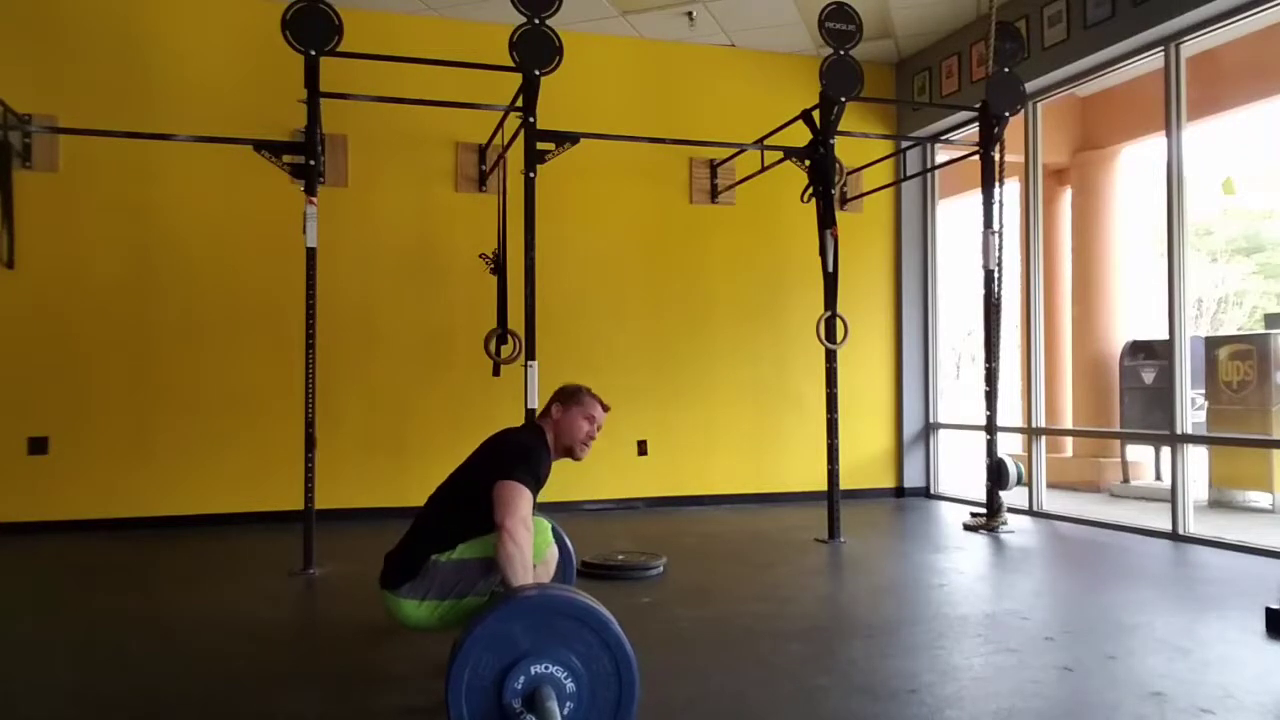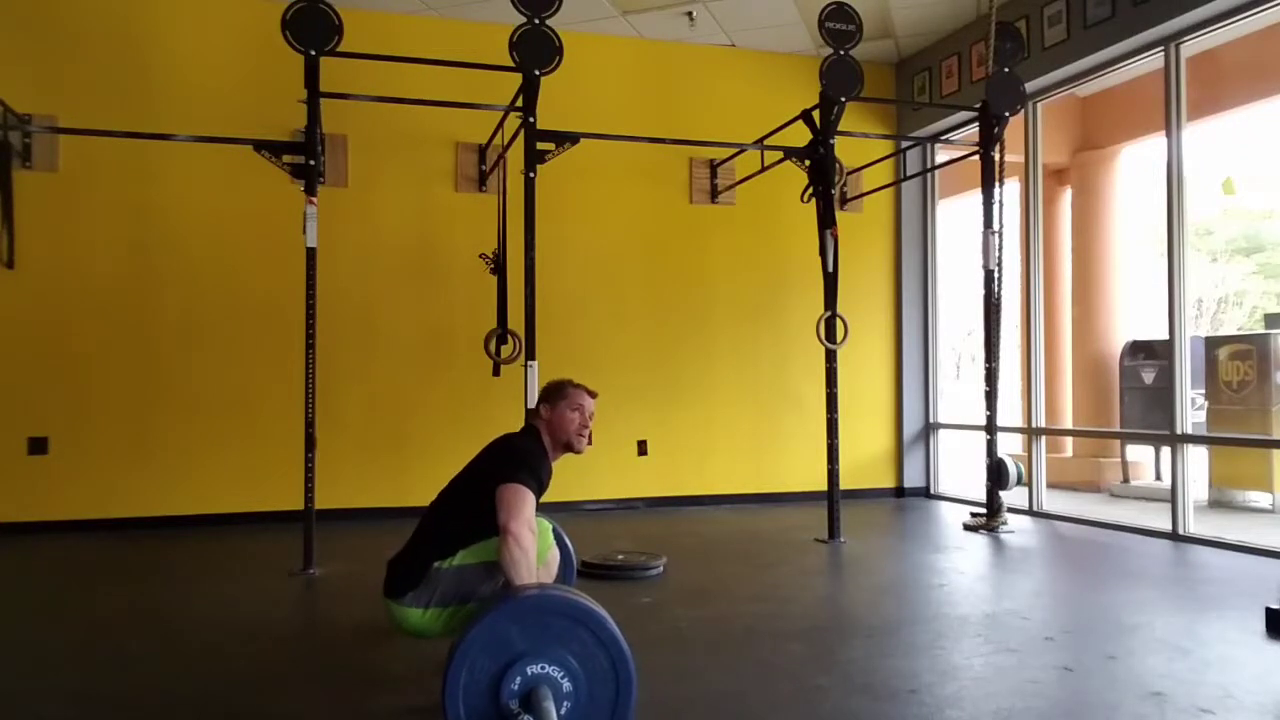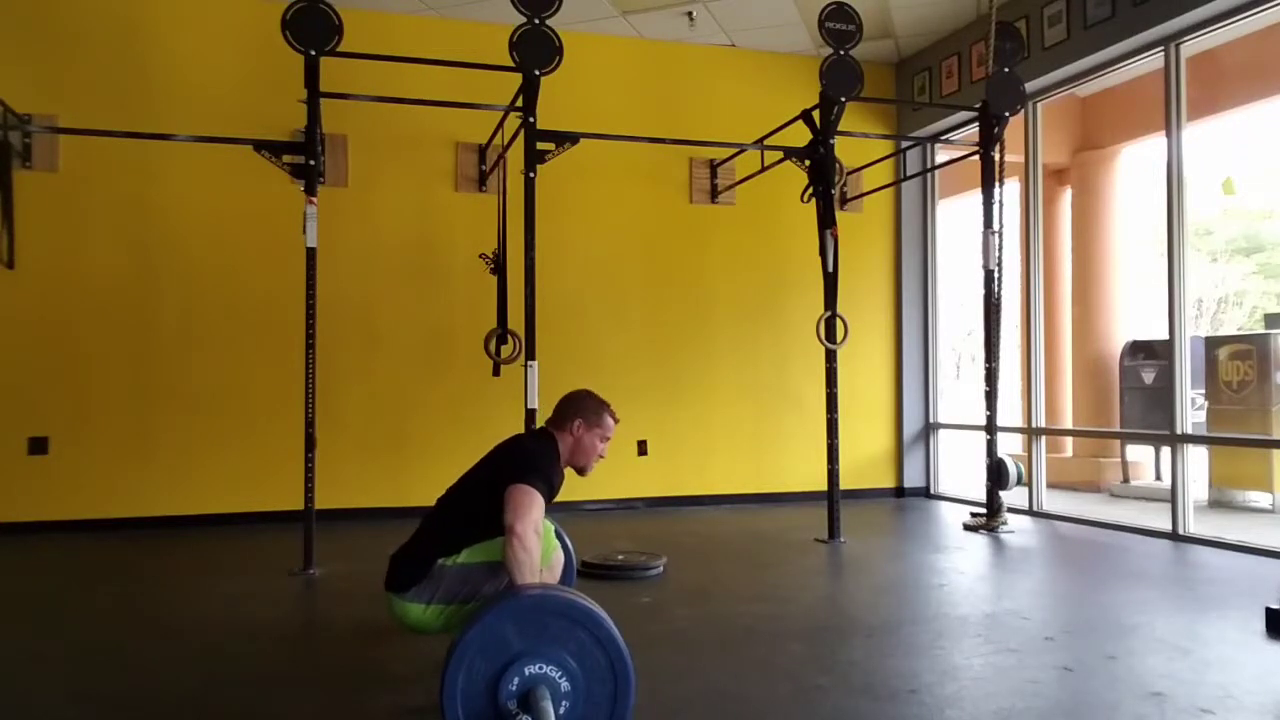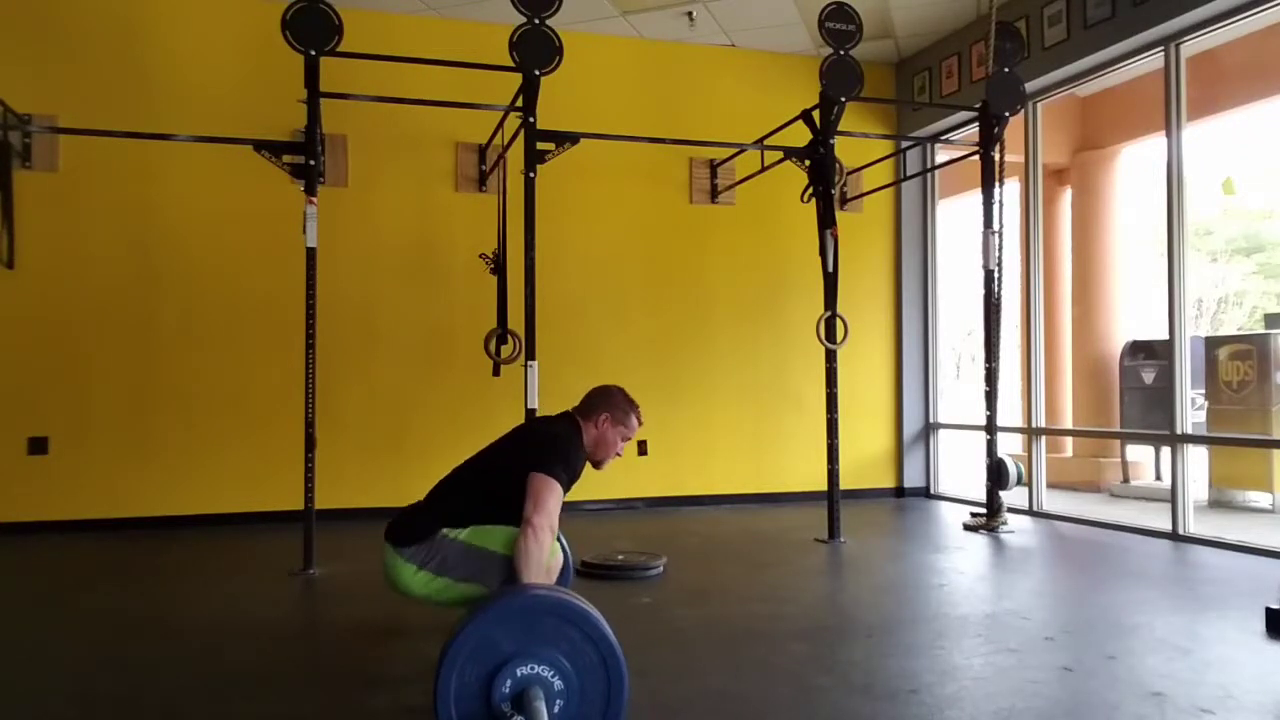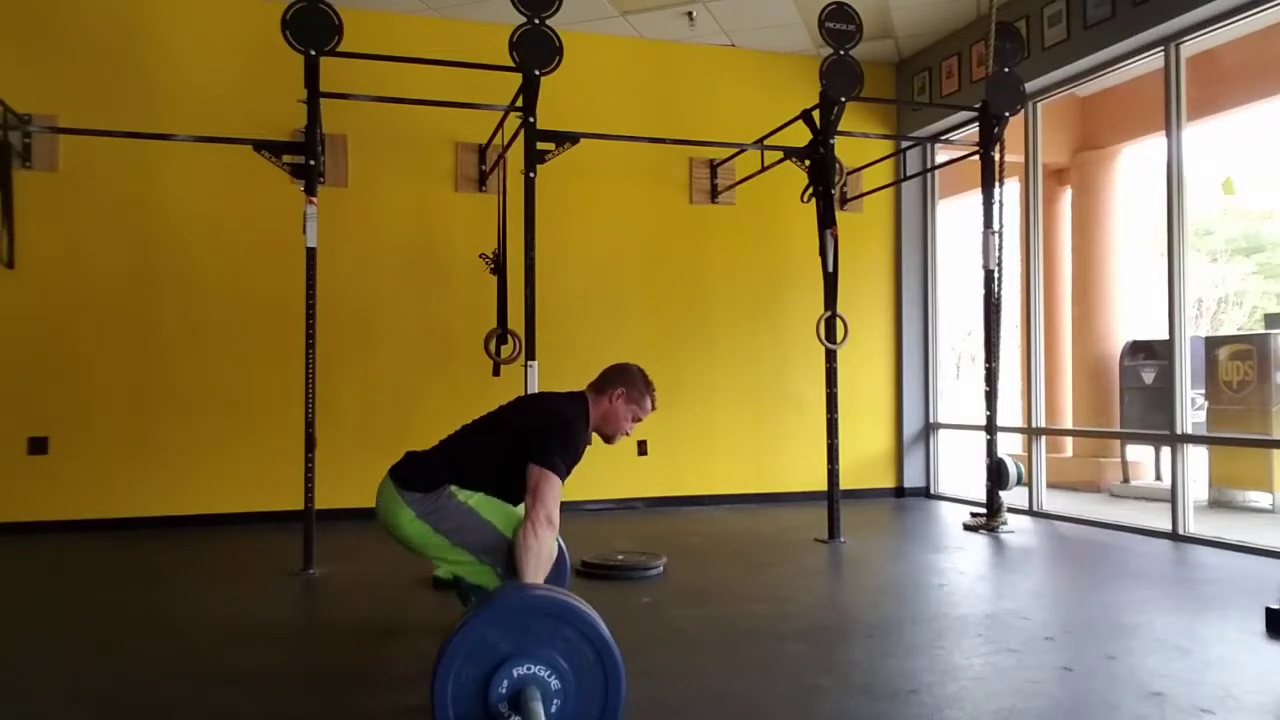
dt=0.5s
person 1, frame 1
left shoulder: (524, 446)
right shoulder: (527, 449)
right elbow: (512, 526)
left hip: (412, 582)
right hip: (417, 589)
right knee: (540, 543)
person 1, frame 2
left shoulder: (523, 451)
right shoulder: (526, 453)
right elbow: (515, 529)
left hip: (416, 588)
right hip: (421, 594)
right knee: (540, 541)
person 1, frame 3
left shoulder: (533, 451)
right shoulder: (540, 458)
right elbow: (521, 531)
left hip: (420, 580)
right hip: (423, 591)
right knee: (545, 549)
person 1, frame 4
left shoulder: (553, 434)
right shoulder: (564, 446)
right elbow: (539, 524)
left hip: (419, 540)
right hip: (418, 550)
right knee: (544, 560)
person 1, frame 5
left shoulder: (562, 412)
right shoulder: (566, 425)
right elbow: (542, 520)
left hip: (418, 492)
right hip: (420, 498)
left knee: (529, 552)
right knee: (537, 554)
